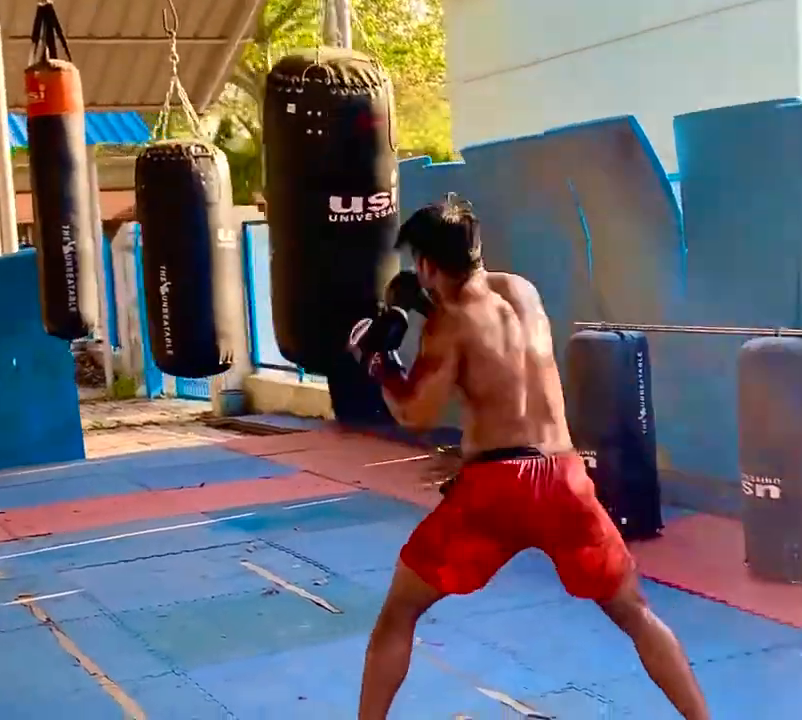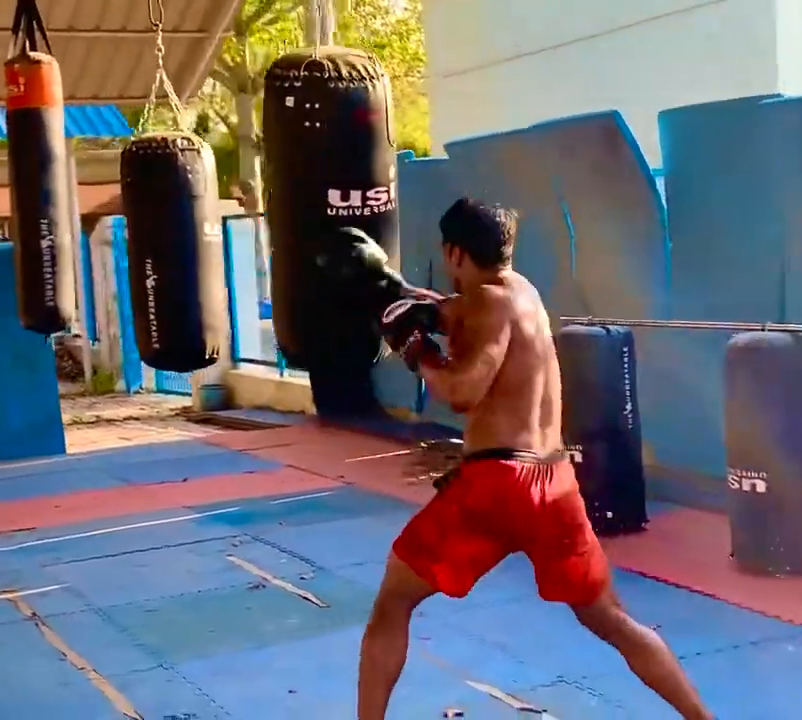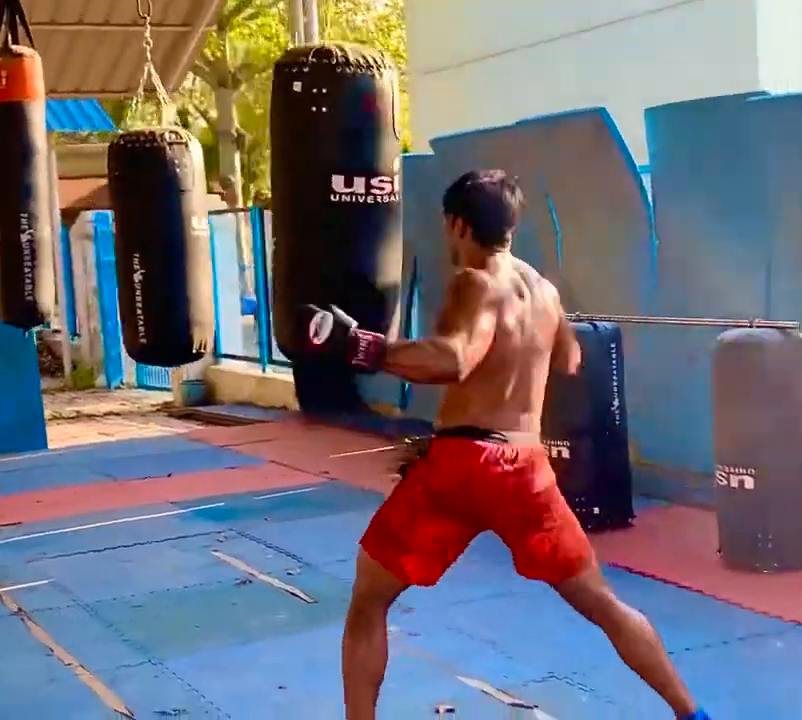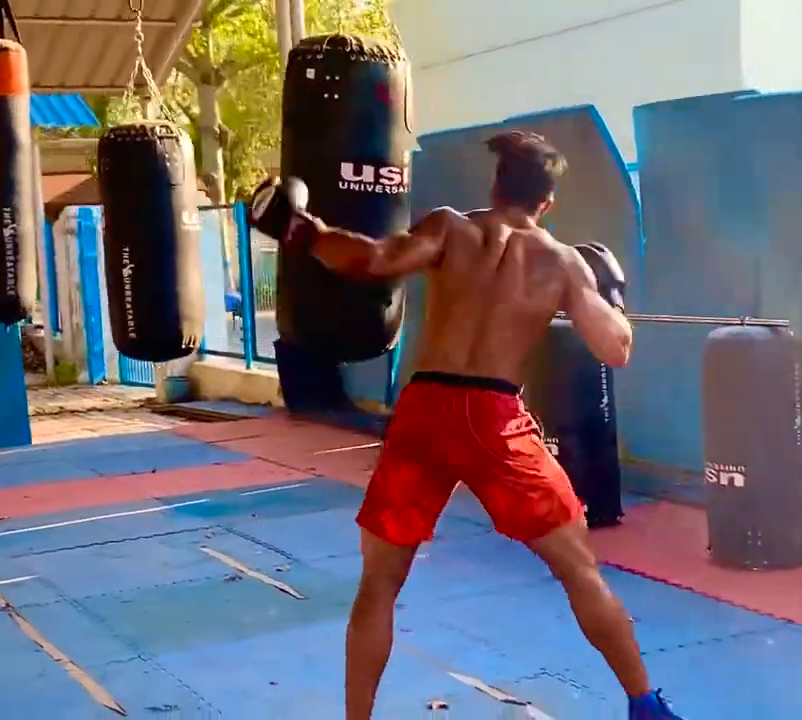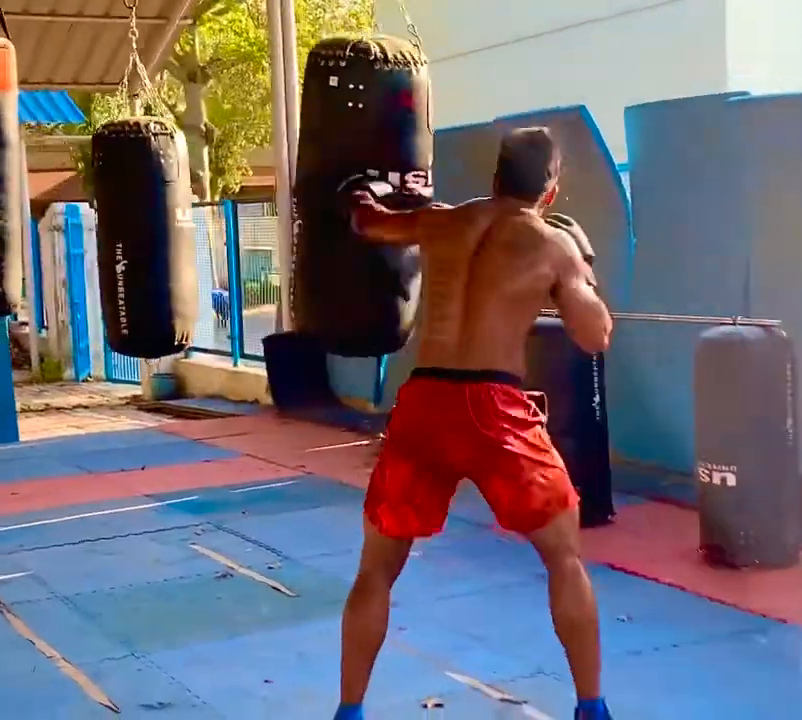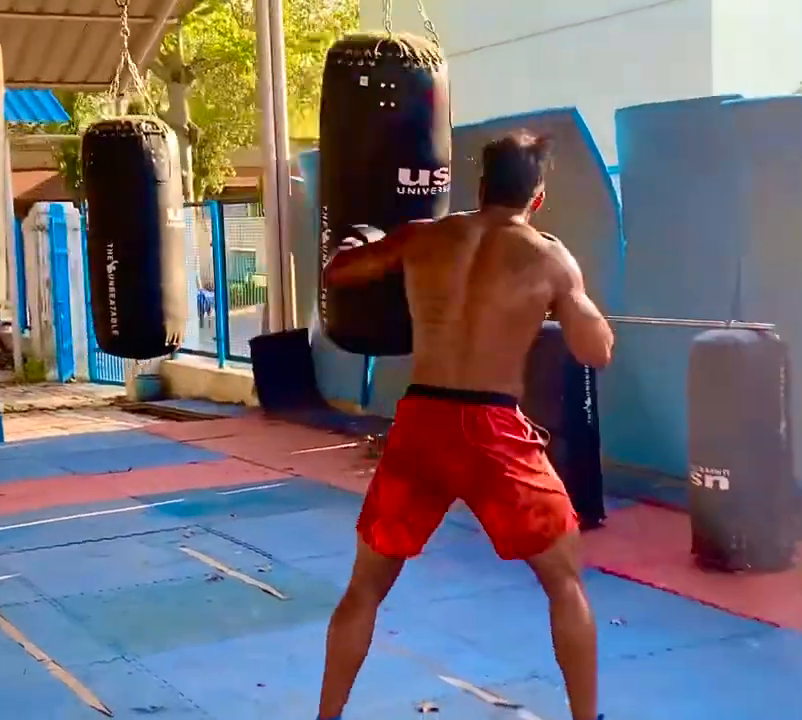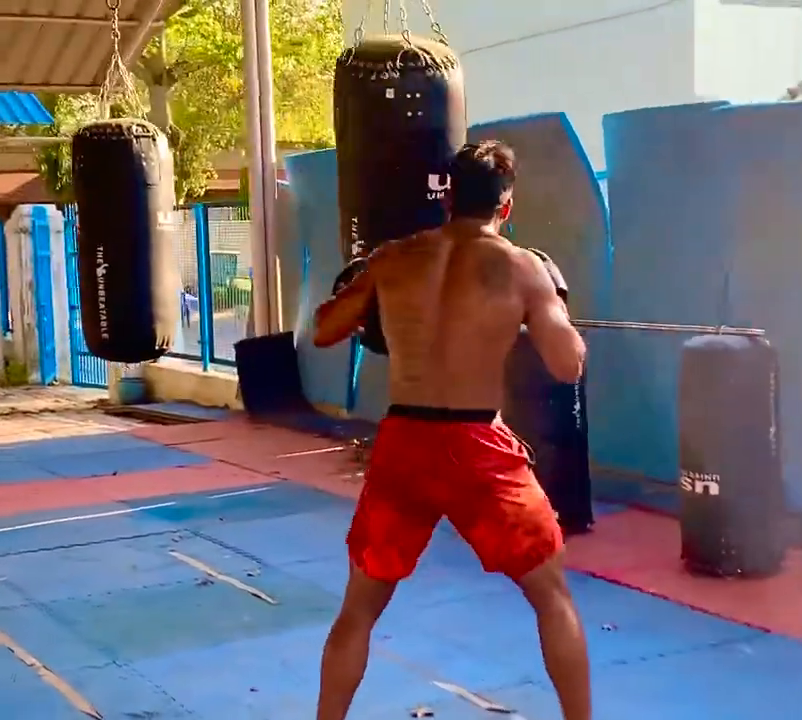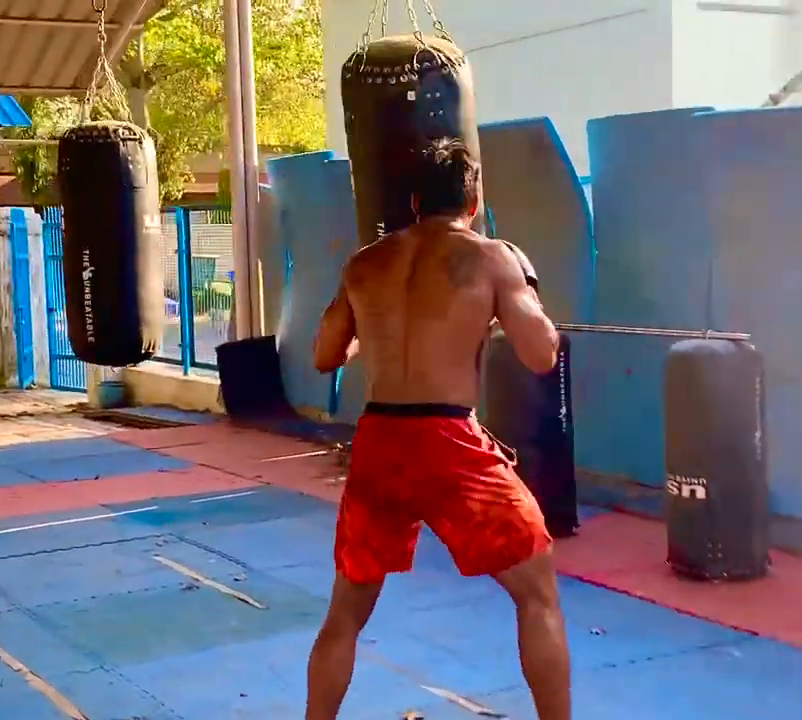
dt=0.1s
person 1, frame 1
left shoulder: (450, 318)
right shoulder: (521, 291)
left elbow: (418, 416)
left wrist: (381, 367)
left hip: (495, 486)
right hip: (566, 482)
left knee: (399, 610)
right knee: (632, 613)
person 1, frame 2
left shoulder: (488, 303)
right shoulder: (519, 289)
left elbow: (461, 391)
left wrist: (413, 346)
left hip: (491, 486)
right hip: (555, 485)
left knee: (392, 604)
right knee: (610, 621)
person 1, frame 3
left shoulder: (474, 284)
right shoulder: (544, 290)
left elbow: (449, 363)
right elbow: (569, 362)
left wrist: (363, 347)
left hip: (457, 464)
right hip: (525, 471)
left knee: (368, 601)
right knee: (599, 603)
person 1, frame 4
left shoulder: (450, 228)
right shoulder: (563, 261)
left elbow: (372, 262)
right elbow: (616, 351)
left wrist: (299, 227)
right wrist: (611, 289)
left hip: (428, 415)
right hip: (499, 424)
left knee: (378, 584)
right knee: (578, 568)
person 1, frame 5
left shoulder: (439, 221)
right shoulder: (554, 245)
left elbow: (368, 223)
right elbow: (597, 338)
left wrist: (361, 198)
right wrist: (580, 265)
left hip: (422, 408)
right hip: (497, 413)
left knee: (376, 572)
right knee: (566, 559)
person 1, frame 6
left shoulder: (422, 238)
right shoulder: (549, 257)
left elbow: (335, 274)
right elbow: (597, 352)
left wrist: (354, 243)
right wrist: (568, 282)
left hip: (419, 425)
right hip: (495, 433)
left knee: (365, 587)
right knee: (564, 582)
person 1, frame 7
left shoulder: (391, 257)
right shoulder: (520, 267)
left elbow: (324, 332)
right elbow: (568, 365)
left wrist: (347, 286)
right wrist: (552, 292)
left hip: (399, 446)
right hip: (476, 450)
left knee: (359, 609)
right knee: (552, 593)
person 1, frame 8
left shoulder: (363, 265)
right shoulder: (491, 257)
left elbow: (324, 359)
right elbow: (541, 357)
right wrist: (523, 281)
left hip: (376, 444)
right hip: (450, 447)
left knee: (346, 614)
right knee: (538, 596)
